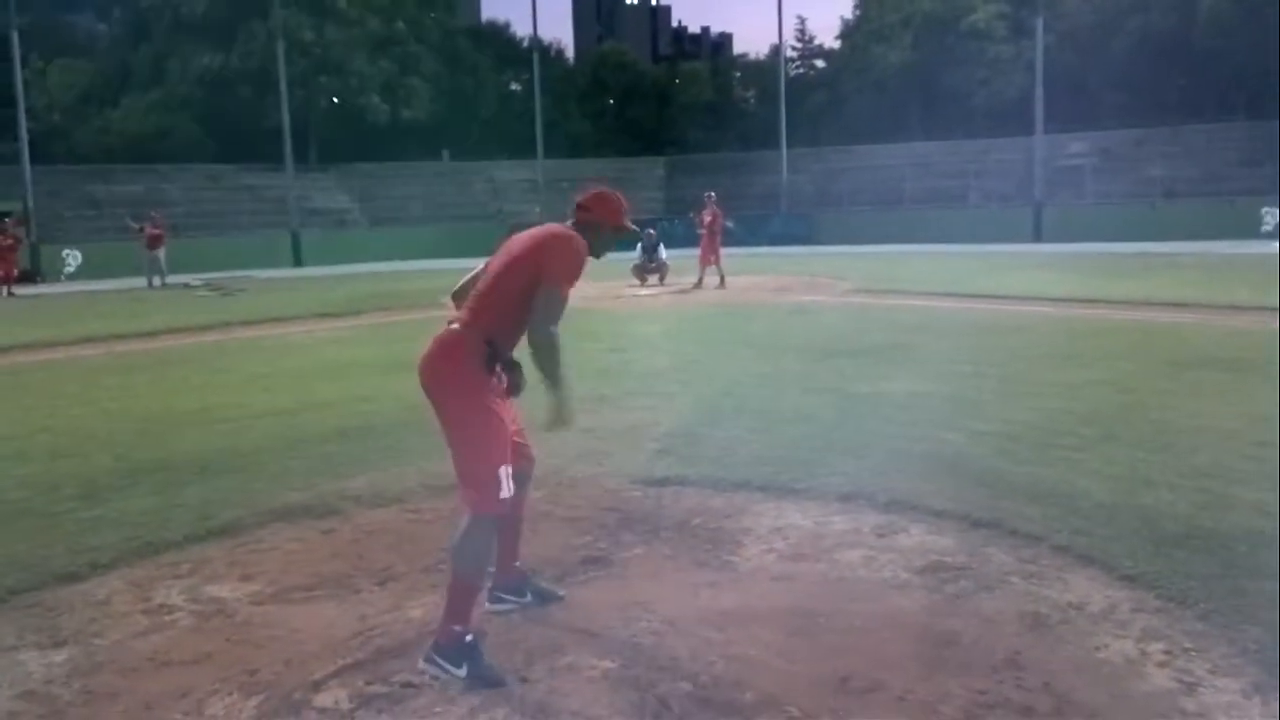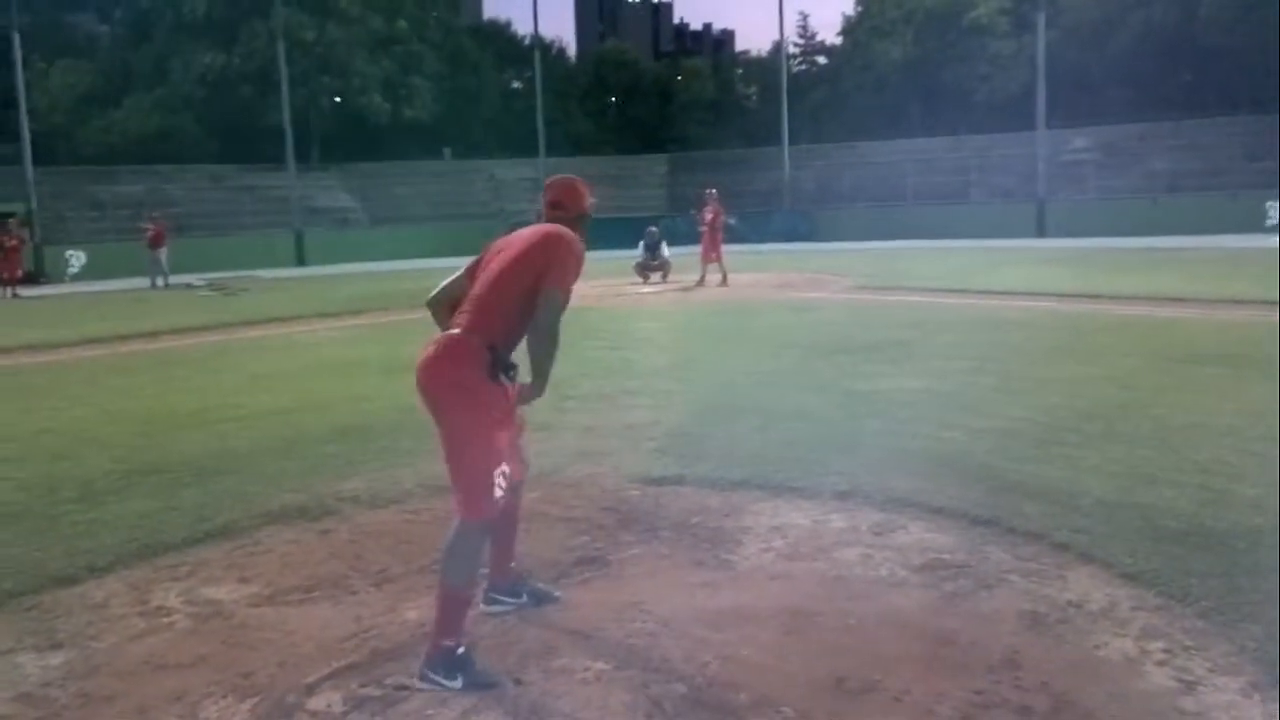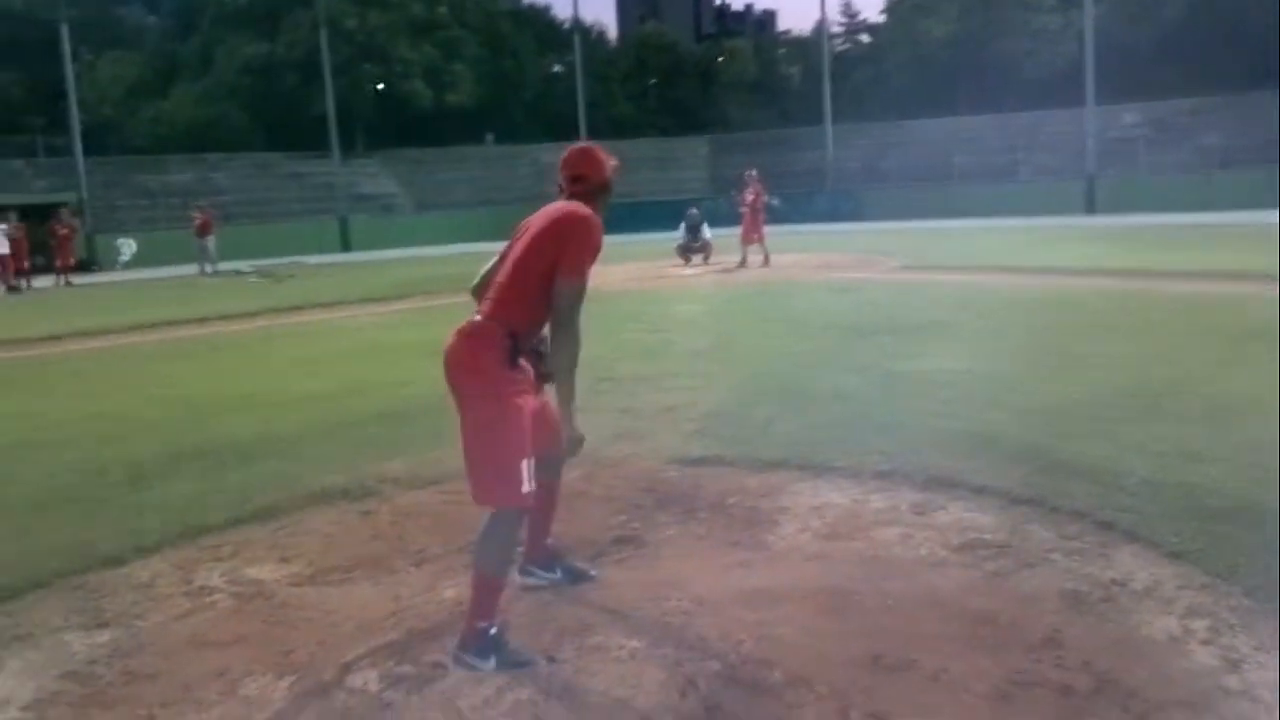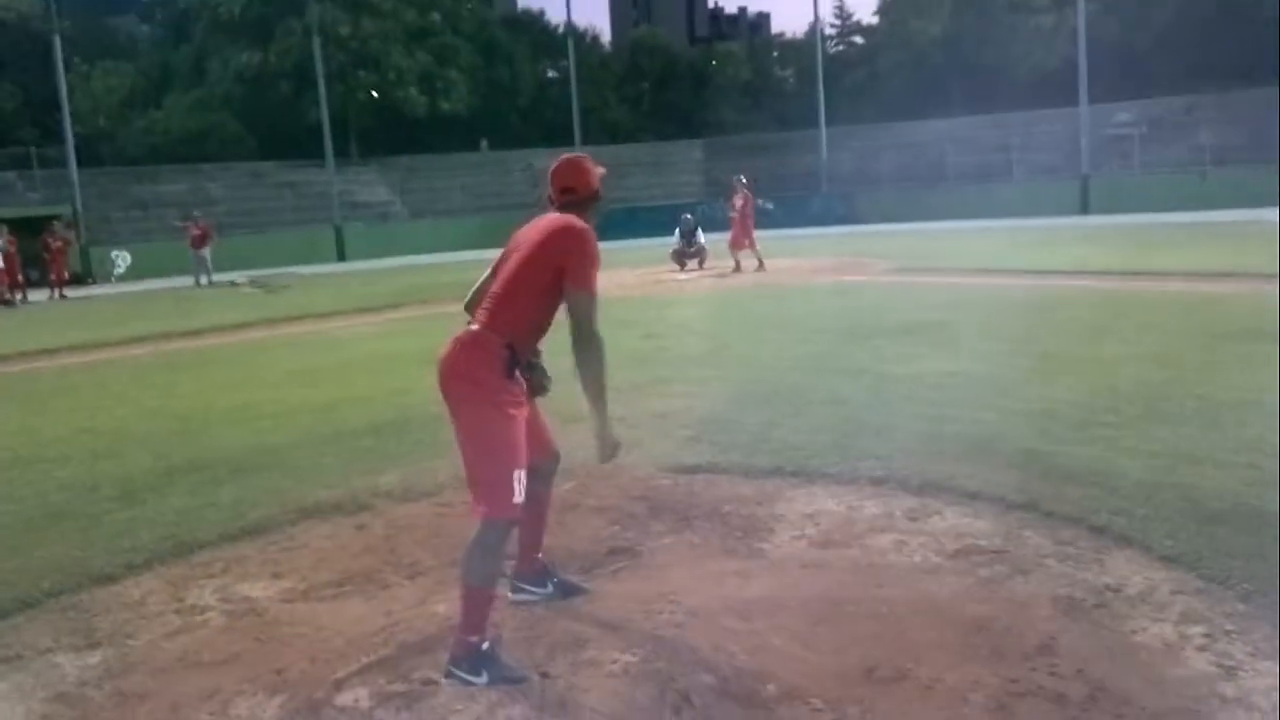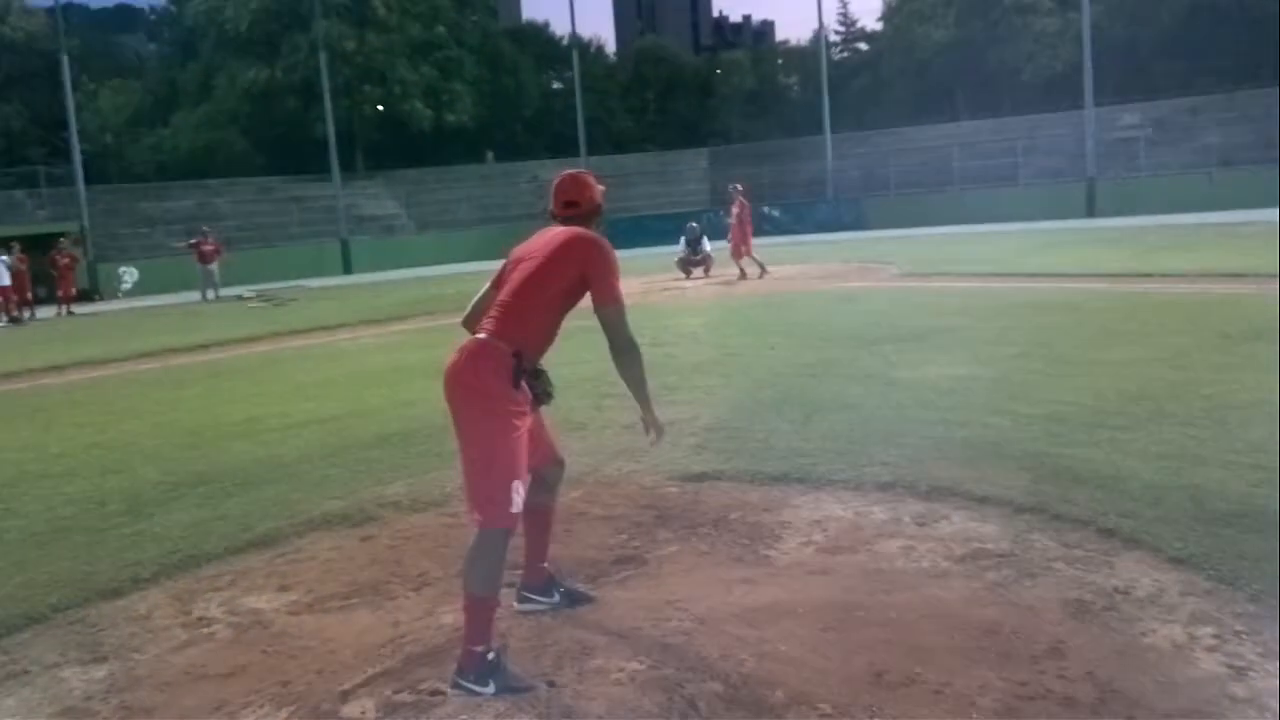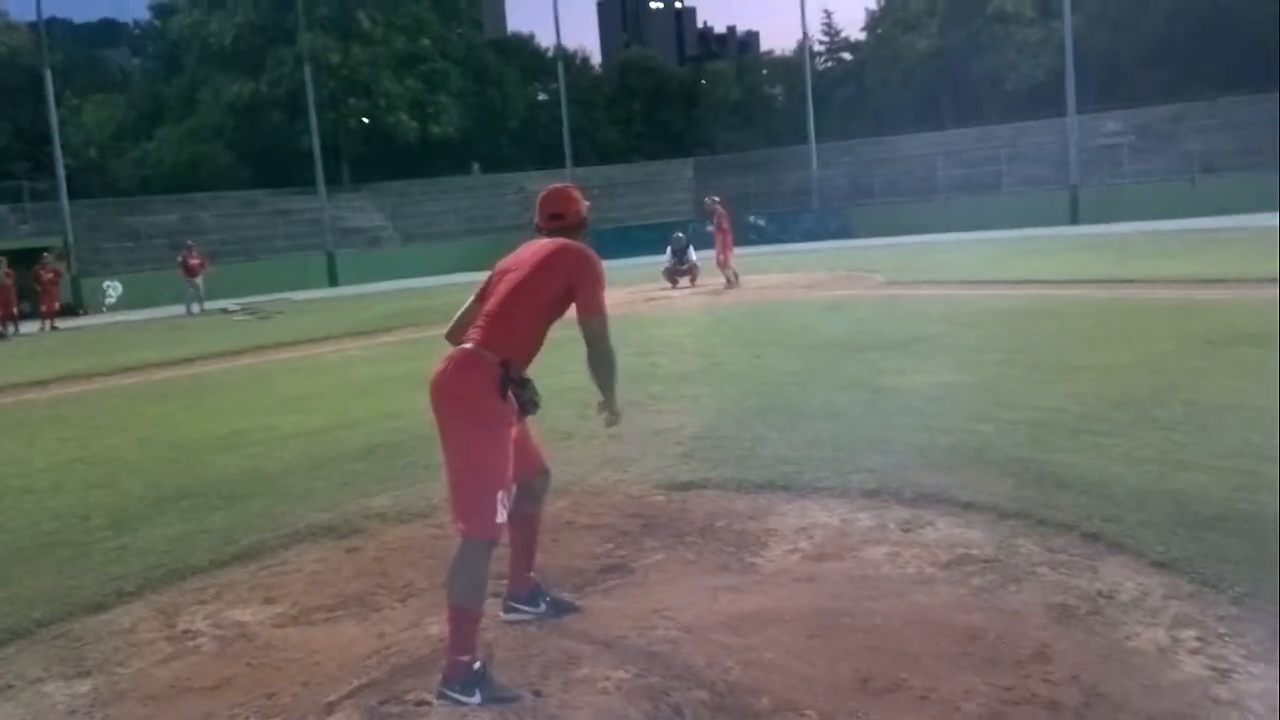
dt=0.3s
person 1, frame 1
left shoulder: (539, 239)
right shoulder: (566, 243)
left elbow: (463, 293)
right elbow: (542, 330)
right wrist: (558, 394)
left hip: (471, 359)
right hip: (465, 365)
left knee: (517, 466)
right knee: (490, 498)
left ankle: (507, 582)
right ankle: (451, 643)
person 1, frame 2
left shoulder: (512, 240)
right shoulder: (566, 244)
left elbow: (439, 300)
right elbow: (543, 324)
right wrist: (537, 384)
left hip: (455, 362)
right hip: (467, 372)
left knee: (508, 471)
right knee: (481, 508)
left ankle: (503, 583)
right ankle: (444, 655)
person 1, frame 3
left shoulder: (545, 218)
right shoulder: (583, 223)
left elbow: (483, 287)
right elbow: (565, 320)
right wrist: (567, 410)
left hip: (497, 353)
right hip: (488, 360)
left knee: (549, 451)
right knee: (514, 497)
left ankle: (538, 559)
right ankle: (478, 637)
person 1, frame 4
left shoulder: (536, 230)
right shoulder: (577, 236)
left elbow: (477, 301)
right elbow: (585, 337)
right wrist: (602, 420)
left hip: (486, 363)
right hip: (482, 371)
left knee: (542, 461)
right knee: (504, 507)
left ankle: (529, 574)
right ankle: (469, 651)
person 1, frame 5
left shoulder: (533, 245)
right shoulder: (592, 247)
left elbow: (473, 317)
right elbow: (620, 341)
right wrist: (647, 409)
left hip: (488, 371)
right hip: (489, 379)
left knee: (547, 470)
right knee: (499, 516)
left ankle: (536, 583)
right ankle: (475, 661)
person 1, frame 6
left shoulder: (517, 256)
right shoulder: (580, 258)
left elbow: (456, 330)
right elbow: (599, 348)
right wrist: (610, 401)
left hip: (477, 381)
right hip: (475, 388)
left knee: (532, 479)
right knee: (482, 527)
left ankle: (522, 593)
right ankle: (460, 672)
